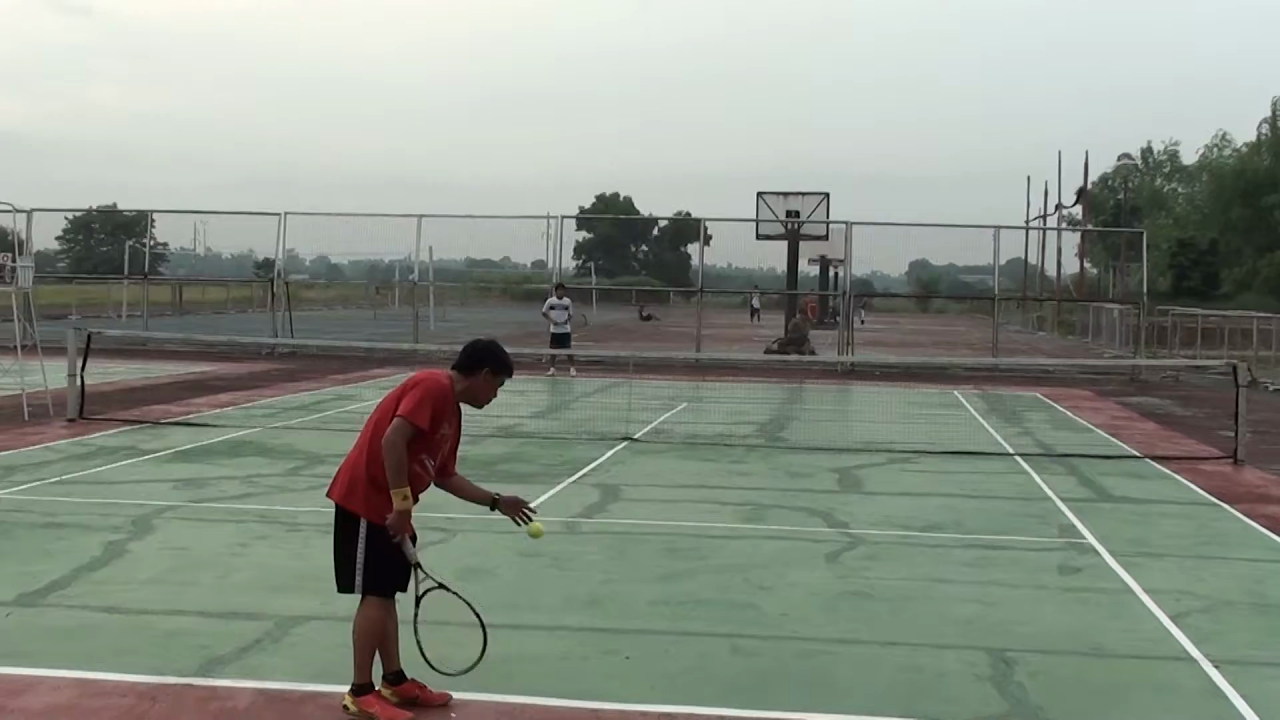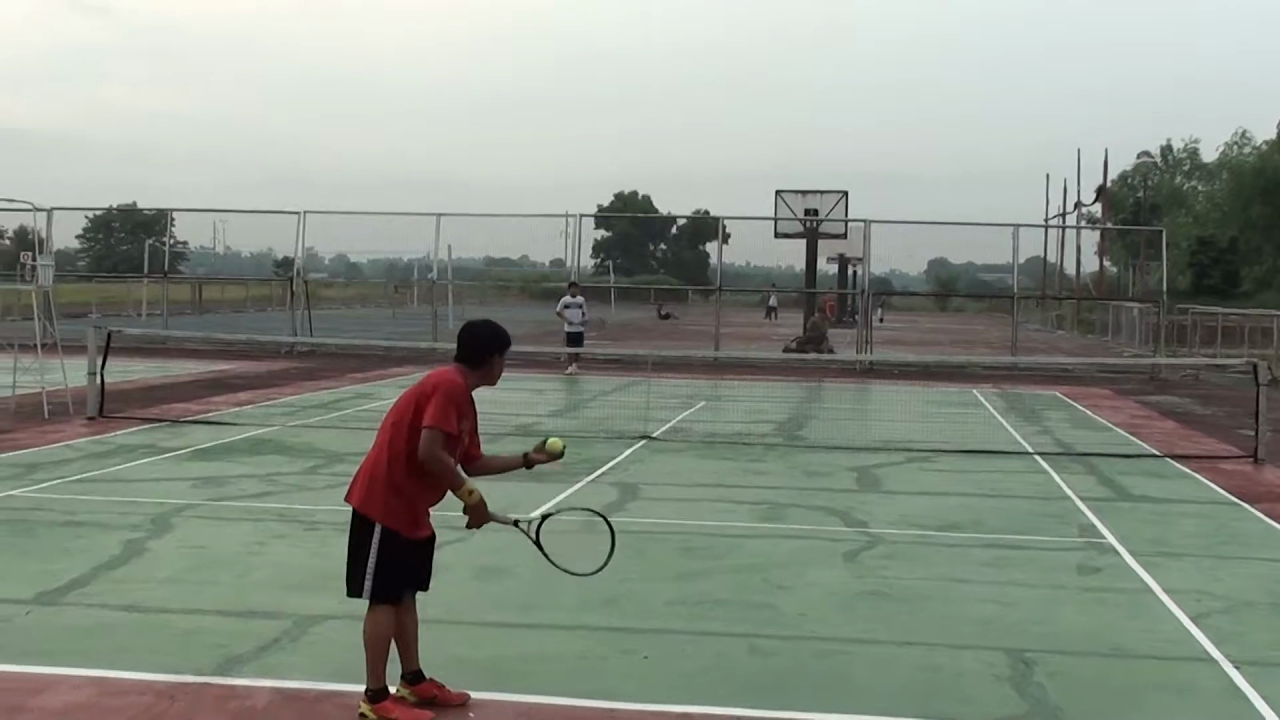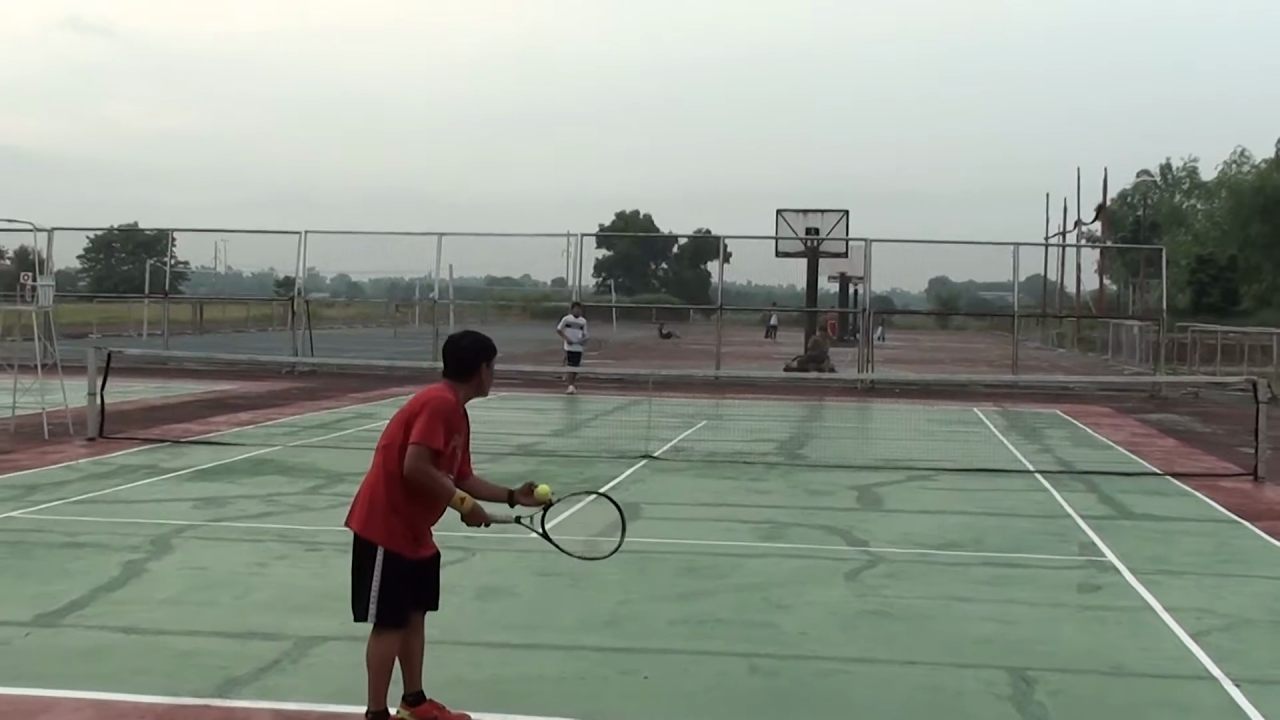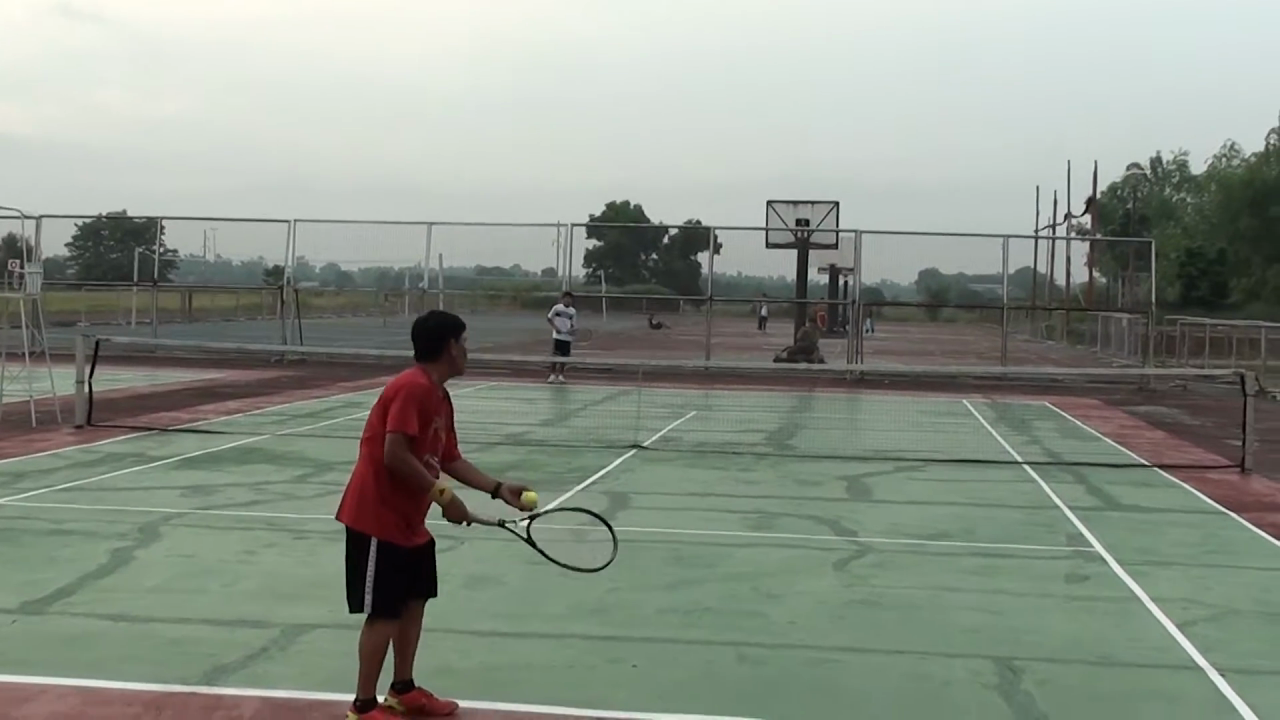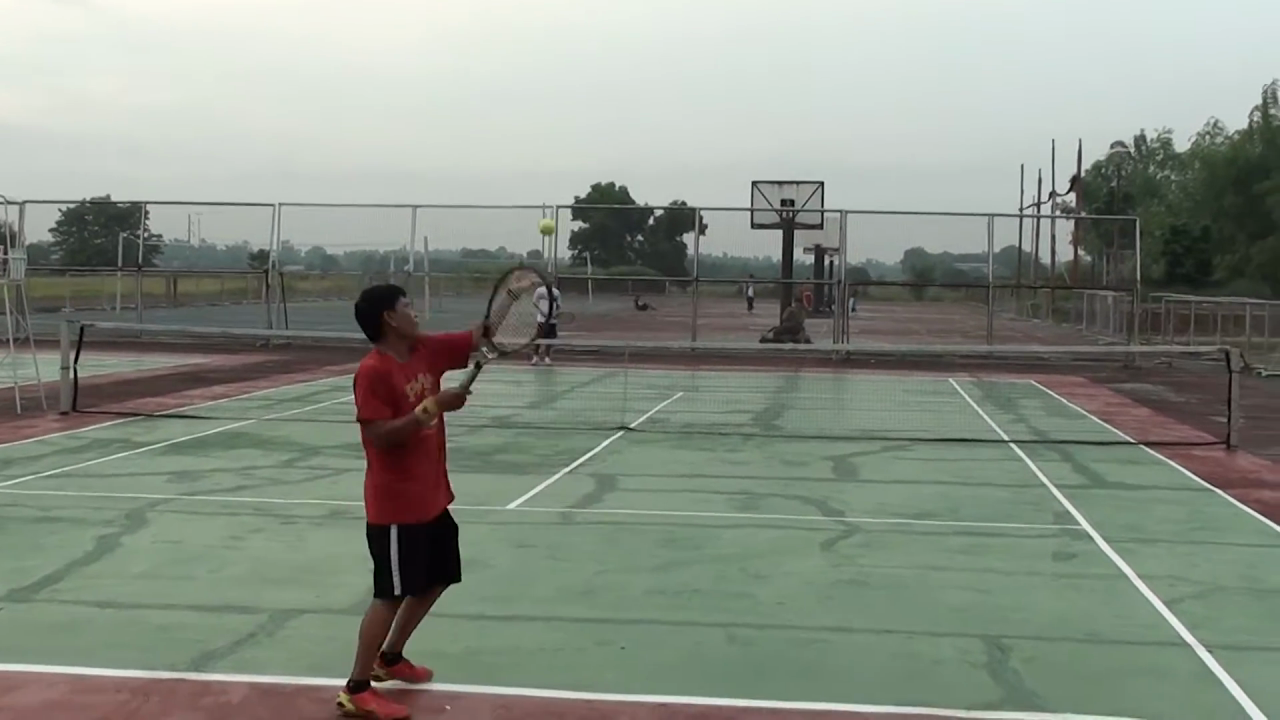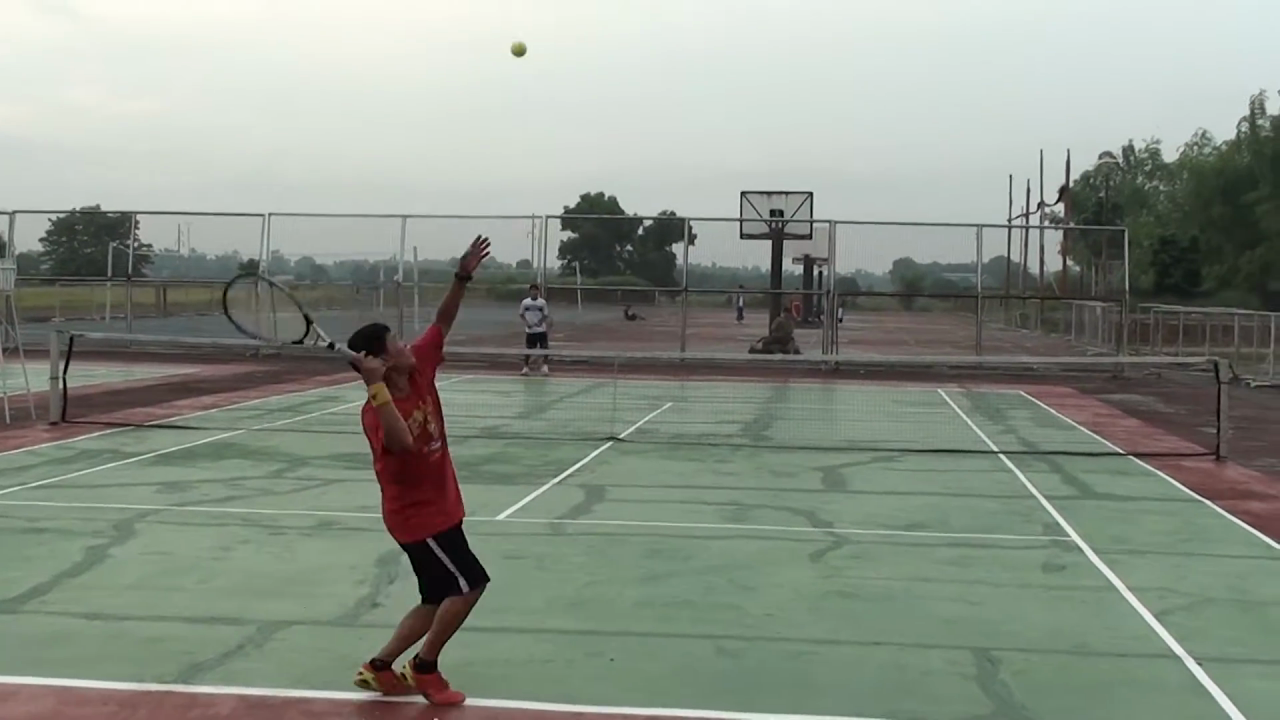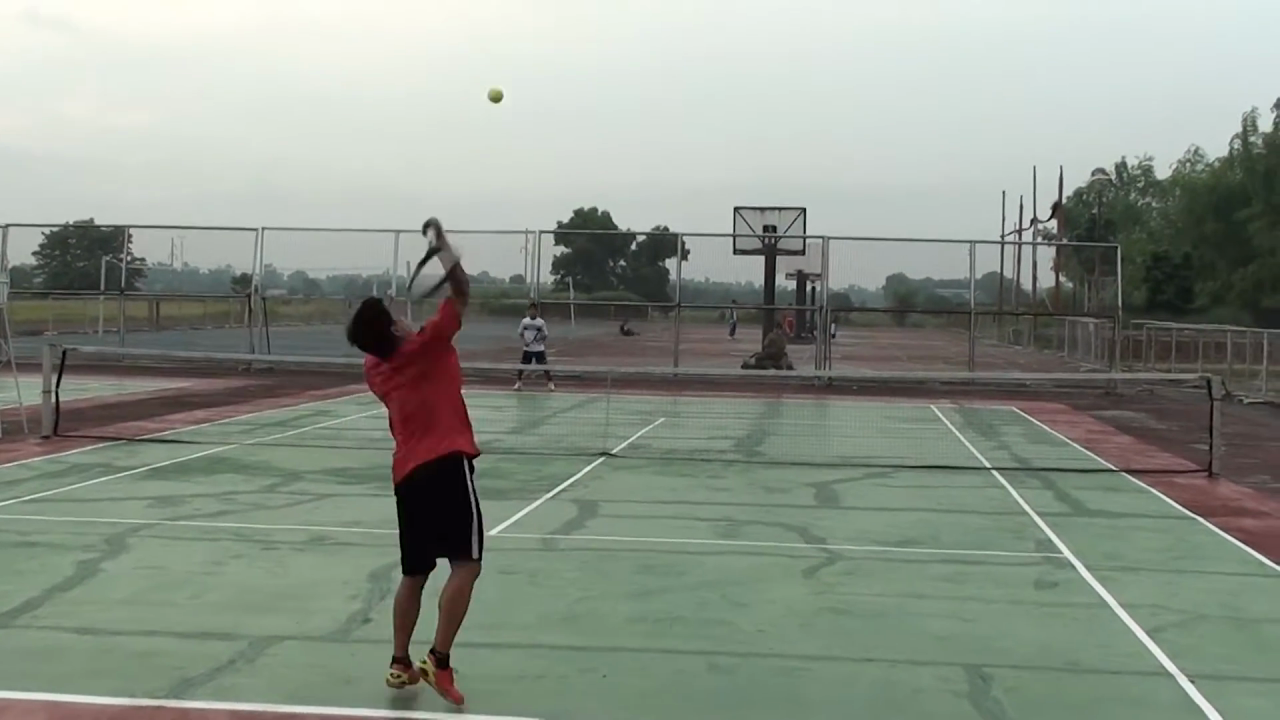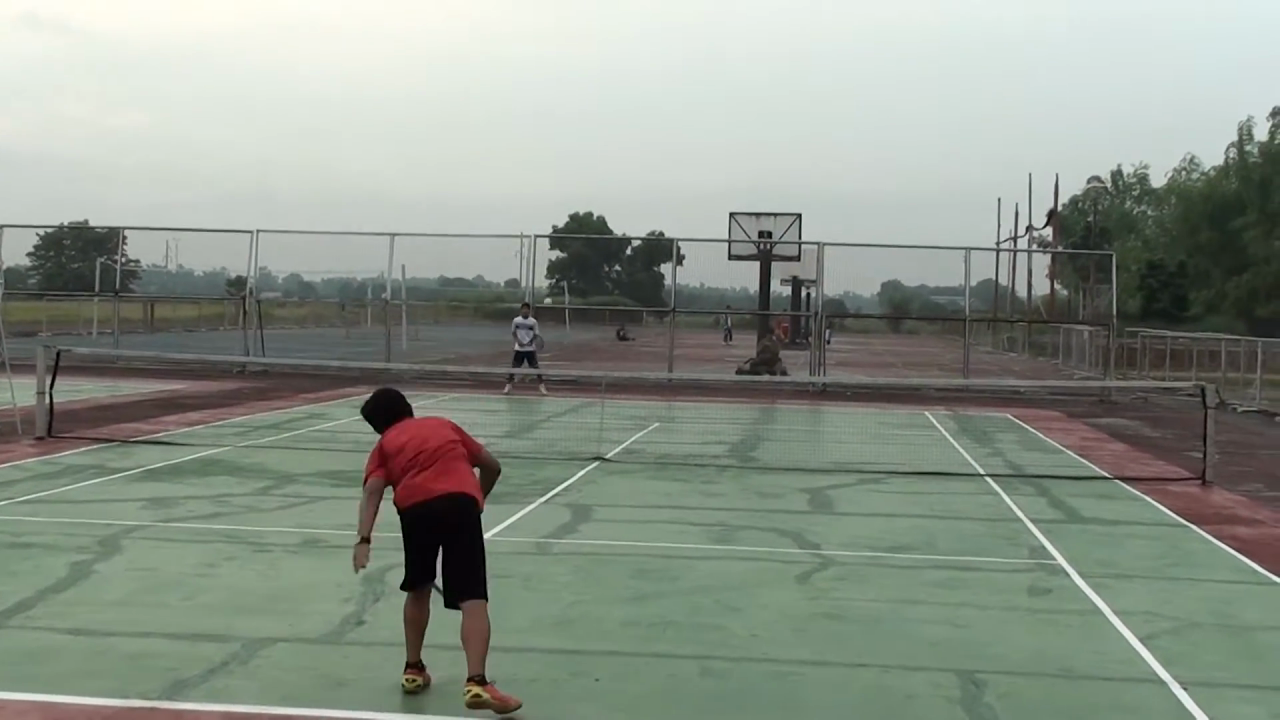
dt=0.3s
person 1, frame 1
left shoulder: (452, 411)
right shoulder: (432, 386)
left elbow: (444, 477)
right elbow: (390, 440)
left wrist: (498, 502)
right wrist: (402, 501)
left hip: (389, 507)
right hip: (365, 499)
left knee: (385, 593)
right knee: (374, 593)
left ankle: (394, 682)
person 1, frame 2
left shoulder: (462, 396)
right shoulder: (448, 386)
left elbow: (472, 462)
right elbow: (429, 452)
left wrist: (528, 459)
right wrist: (471, 497)
left hip: (409, 509)
right hip: (383, 504)
left knee: (405, 594)
right knee: (385, 598)
left ankle: (414, 682)
person 1, frame 3
left shoulder: (457, 413)
right shoulder: (438, 403)
left elbow: (462, 478)
right elbow: (415, 467)
left wrist: (513, 496)
right wrist: (465, 505)
left hip: (414, 531)
right hip: (385, 527)
left knee: (414, 615)
right knee: (389, 622)
person 1, frame 4
left shoulder: (440, 396)
right shoulder: (413, 388)
left elbow: (450, 460)
right elbow: (393, 456)
left wrist: (499, 490)
right wrist: (444, 498)
left hip: (408, 521)
right hip: (377, 518)
left knee: (412, 603)
right knee: (384, 612)
person 1, frame 5
left shoulder: (425, 350)
right shoulder: (371, 370)
left elbow: (478, 339)
right elbow: (381, 435)
right wrist: (433, 408)
left hip: (430, 500)
right hip: (393, 506)
left knee: (435, 582)
right knee: (393, 596)
left ankle: (389, 657)
person 1, frame 6
left shoulder: (420, 369)
right shoulder: (375, 410)
left elbow: (442, 322)
right elbow: (401, 444)
left wrist: (464, 275)
right wrist: (377, 384)
left hip: (441, 510)
right hip: (415, 517)
left knee: (441, 597)
right knee: (467, 587)
left ankle: (379, 666)
right ankle: (424, 668)
person 1, frame 7
left shoulder: (378, 367)
right shoulder: (425, 347)
left elbow: (371, 361)
right elbow: (459, 291)
right wrist: (447, 254)
left hip: (408, 474)
right hip: (445, 462)
left knee: (414, 572)
right knee: (465, 565)
left ankle: (400, 662)
right ankle: (439, 659)
person 1, frame 8
left shoulder: (384, 446)
right shoulder: (446, 425)
left elbow: (372, 492)
right elbow: (491, 466)
left wrist: (362, 540)
right wrist: (477, 501)
left hip: (415, 508)
right hip: (461, 501)
left knee: (419, 589)
right knee: (472, 599)
left ankle: (413, 668)
right ankle: (476, 683)
